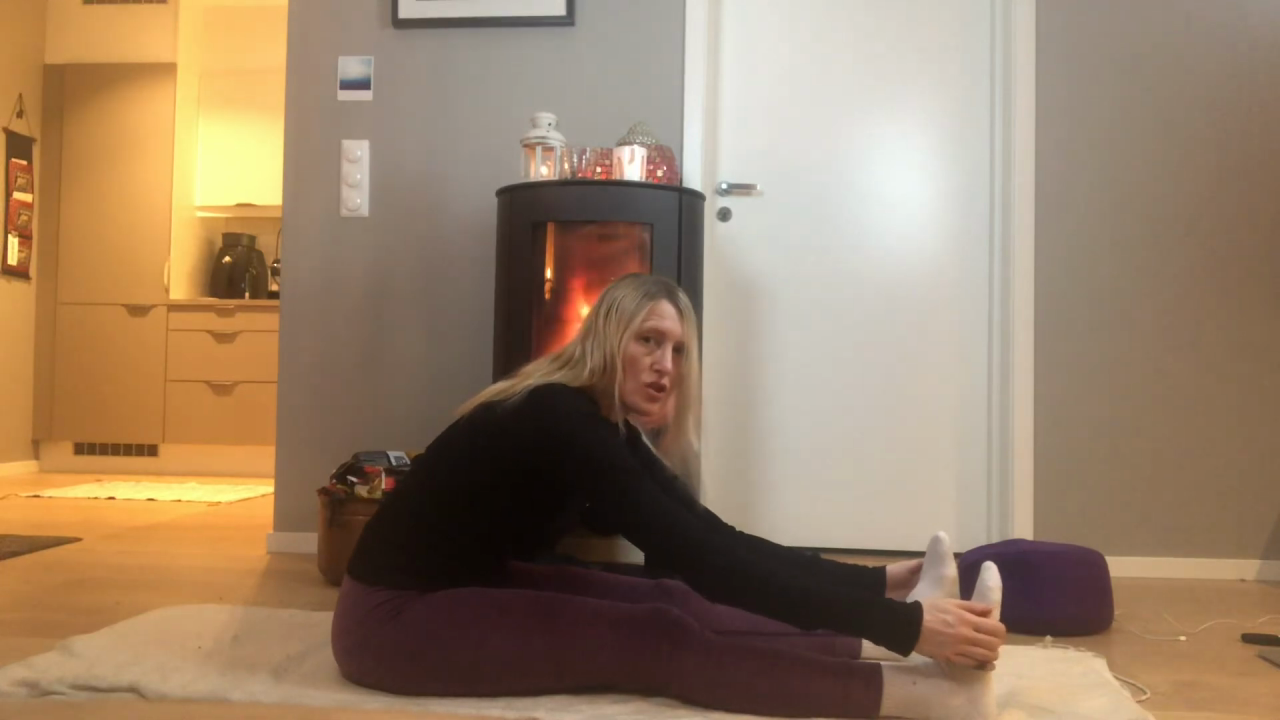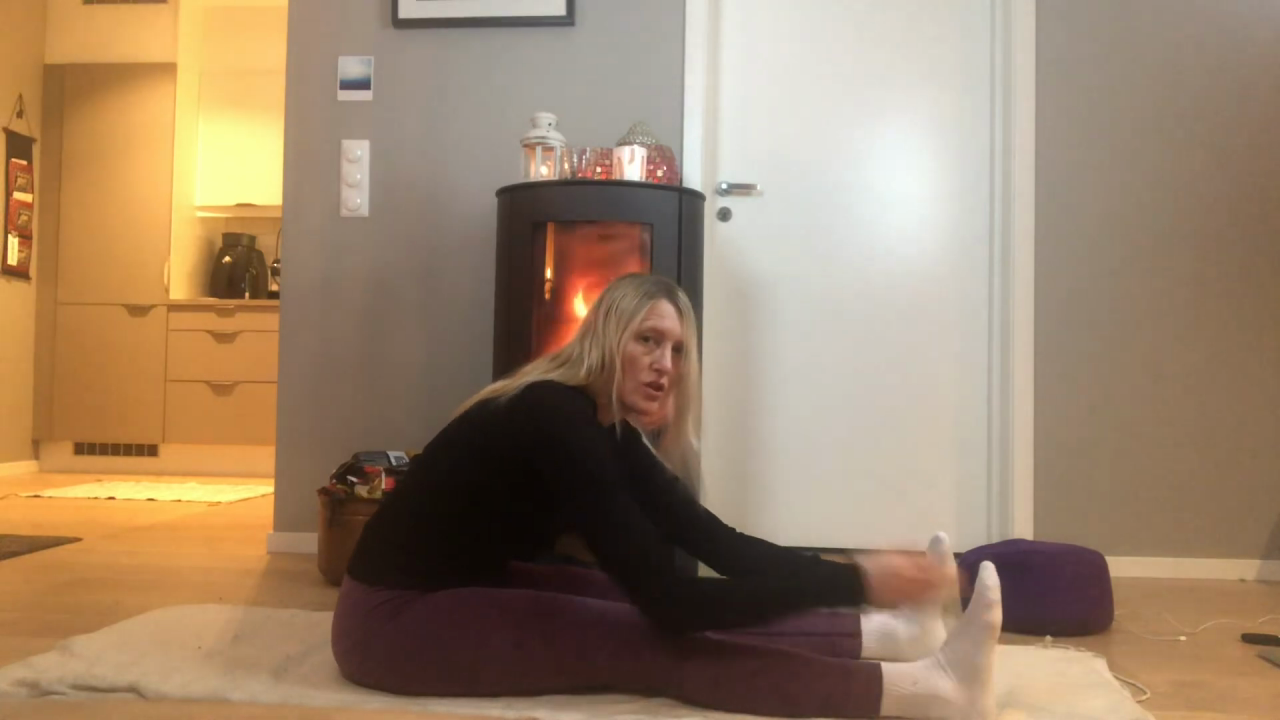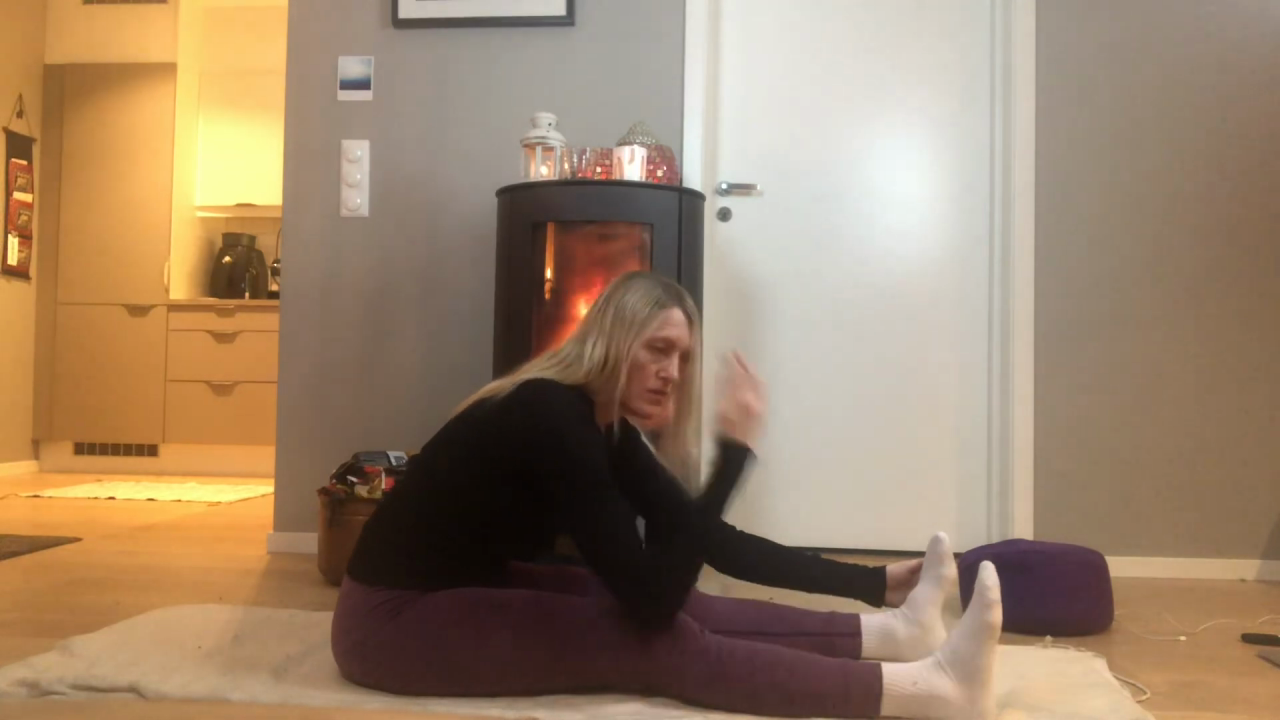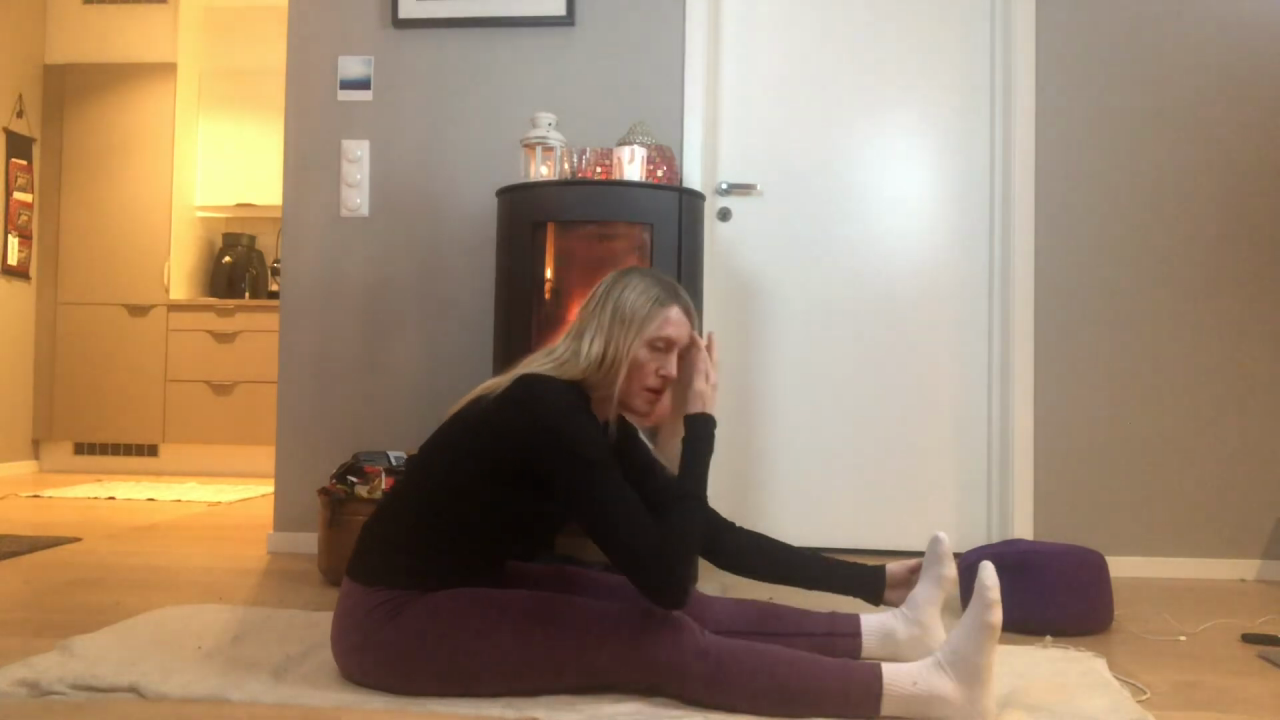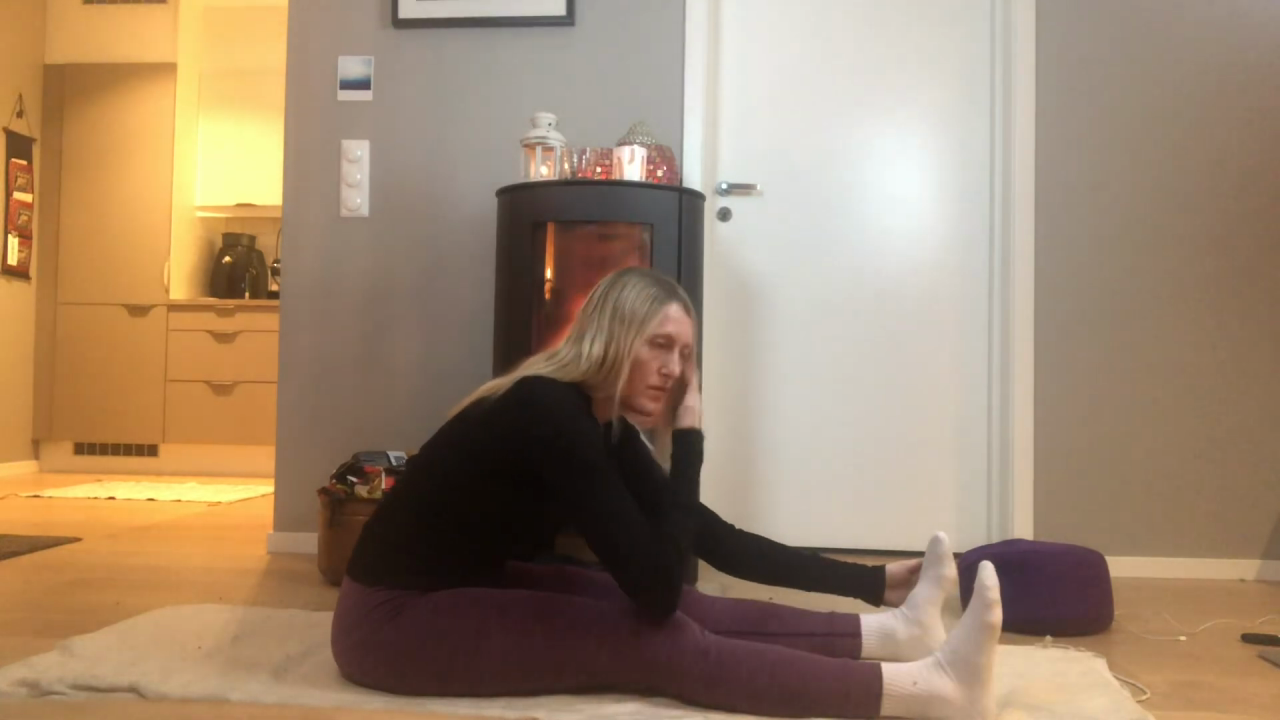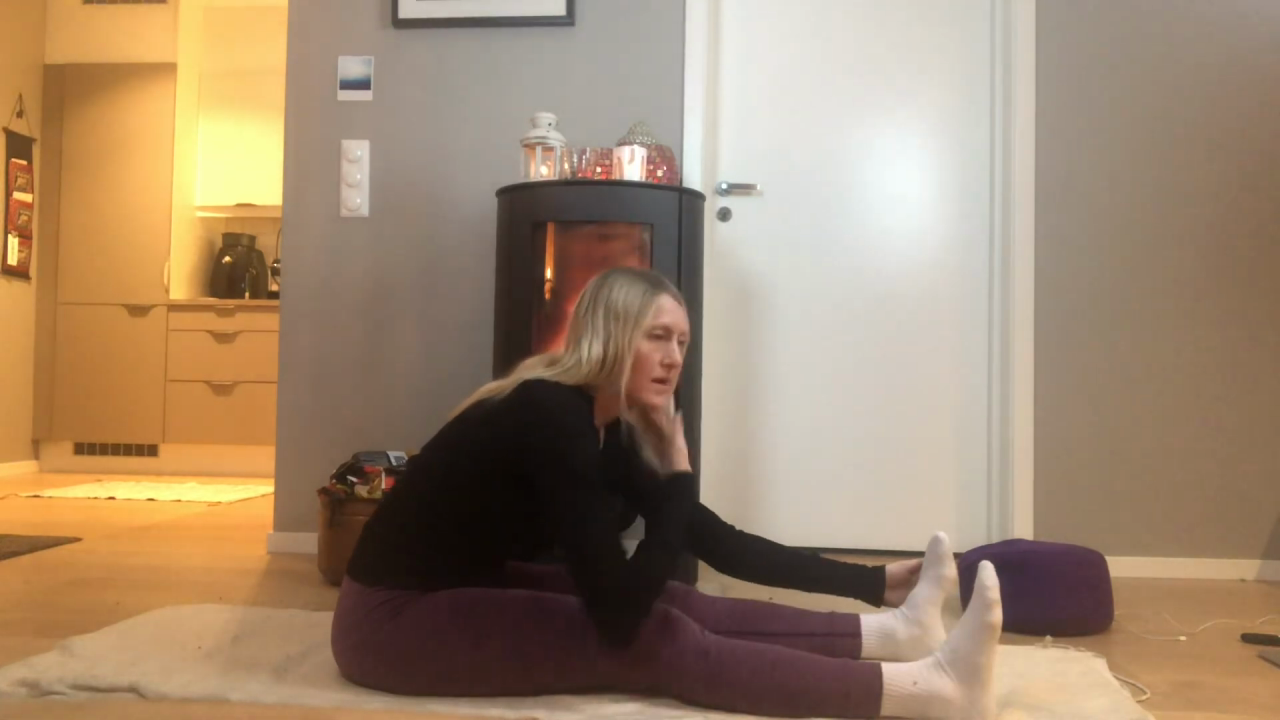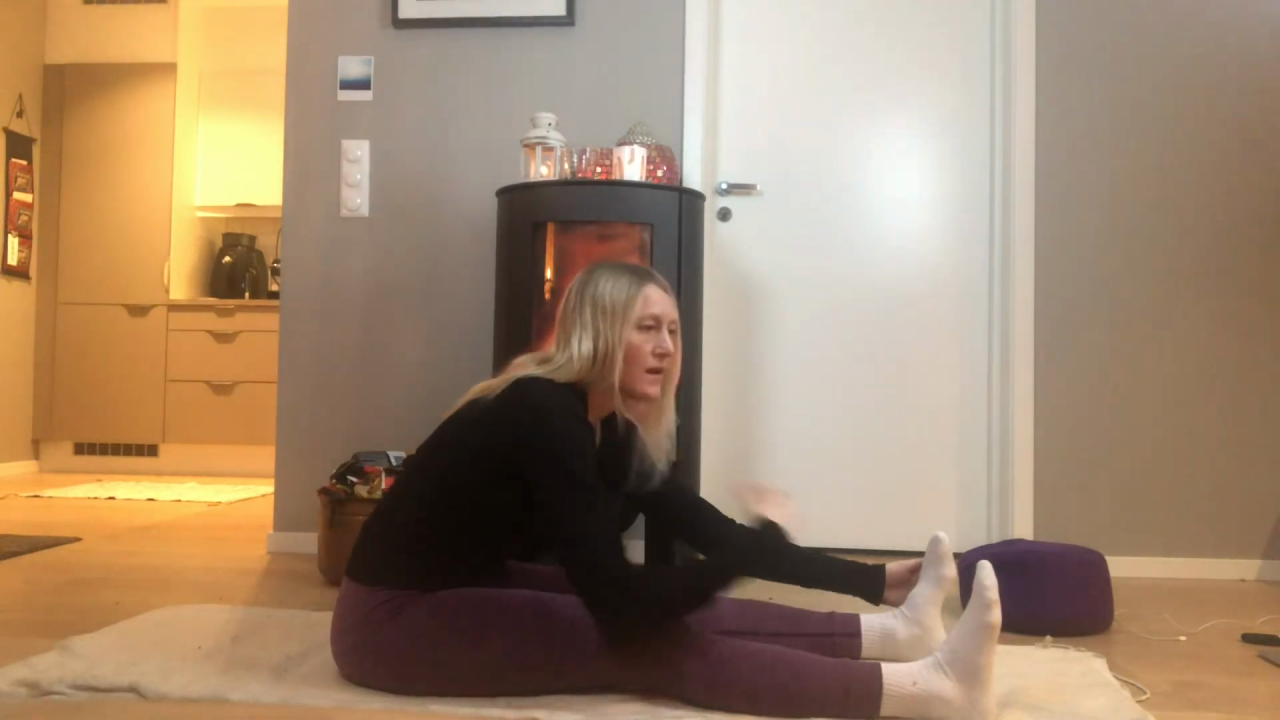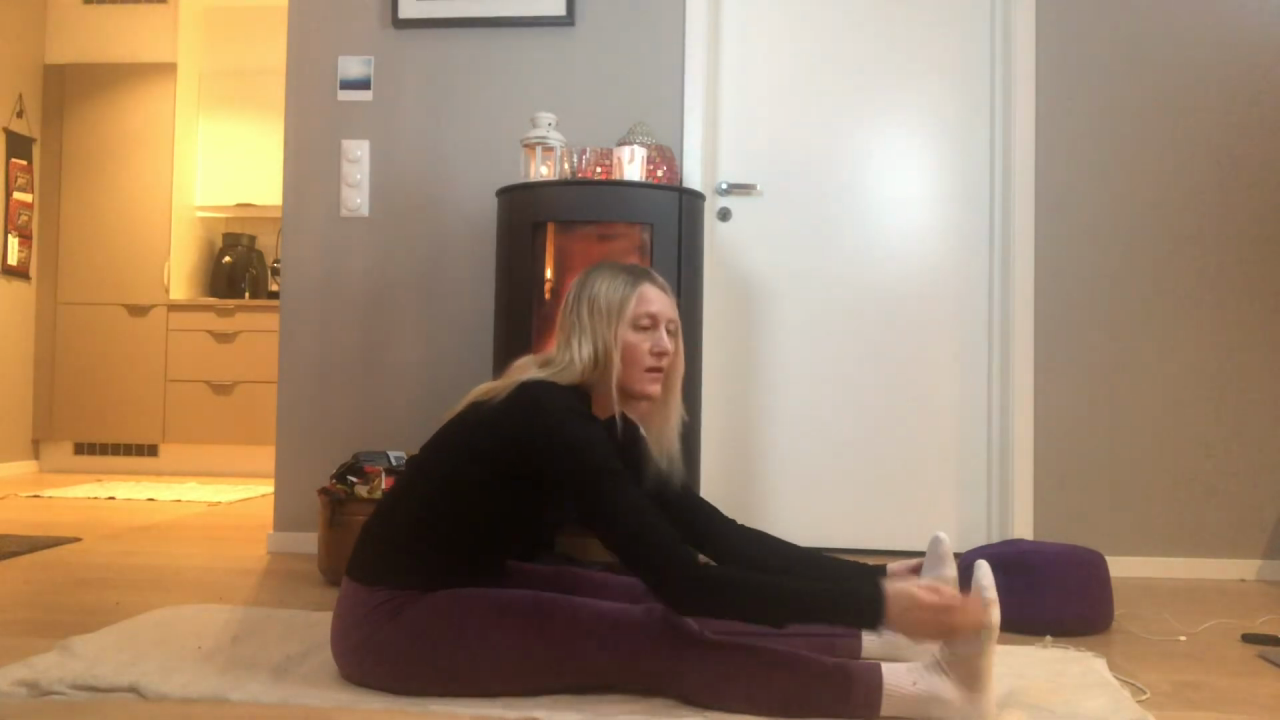
dt=0.2s
person 1, frame 1
left shoulder: (611, 428)
right shoulder: (562, 421)
left elbow: (720, 542)
right elbow: (710, 570)
left wrist: (878, 586)
right wrist: (903, 627)
left hip: (474, 590)
right hip: (396, 619)
left knee: (671, 606)
right knee: (658, 639)
person 1, frame 2
left shoulder: (611, 431)
right shoulder: (555, 419)
left elbow: (718, 545)
right elbow: (668, 598)
left wrist: (866, 583)
right wrist: (859, 584)
left hip: (474, 589)
right hip: (396, 619)
left knee: (662, 620)
right knee: (652, 641)
left ankle: (897, 635)
person 1, frame 3
left shoulder: (610, 430)
right shoulder: (551, 416)
left elbow: (716, 544)
right elbow: (646, 601)
left wrist: (872, 582)
right wrist: (734, 450)
left hip: (473, 589)
right hip: (395, 619)
left knee: (678, 608)
right knee: (662, 642)
left ankle: (890, 629)
person 1, frame 4
left shoulder: (605, 426)
right shoulder: (548, 411)
left elbow: (717, 541)
right elbow: (666, 576)
left wrist: (873, 580)
right wrist: (700, 424)
left hip: (474, 590)
right hip: (396, 620)
left knee: (676, 612)
right knee: (661, 640)
left ankle: (890, 630)
person 1, frame 5
left shoulder: (606, 428)
right shoulder: (550, 414)
left elbow: (716, 541)
right elbow: (656, 586)
left wrist: (872, 583)
right wrist: (688, 441)
left hip: (475, 590)
right hip: (395, 621)
left knee: (676, 612)
right knee: (659, 640)
left ankle: (891, 632)
person 1, frame 6
left shoulder: (607, 430)
right shoulder: (549, 416)
left elbow: (718, 543)
right elbow: (618, 618)
left wrist: (873, 583)
right wrist: (678, 477)
left hip: (473, 593)
right hip: (396, 620)
left knee: (668, 608)
right knee: (662, 641)
left ankle: (890, 632)
person 1, frame 7
left shoulder: (609, 429)
right shoulder: (544, 415)
left elbow: (712, 537)
right elbow: (621, 611)
left wrist: (872, 580)
right wrist: (768, 536)
left hip: (472, 592)
right hip: (396, 620)
left knee: (672, 608)
right knee: (658, 641)
left ankle: (893, 631)
person 1, frame 8
left shoulder: (610, 428)
right shoulder: (551, 418)
left elbow: (717, 536)
right elbow: (679, 584)
left wrist: (877, 583)
right wrist: (876, 604)
left hip: (474, 591)
right hip: (396, 620)
left knee: (668, 613)
right knee: (656, 638)
left ankle: (892, 645)
